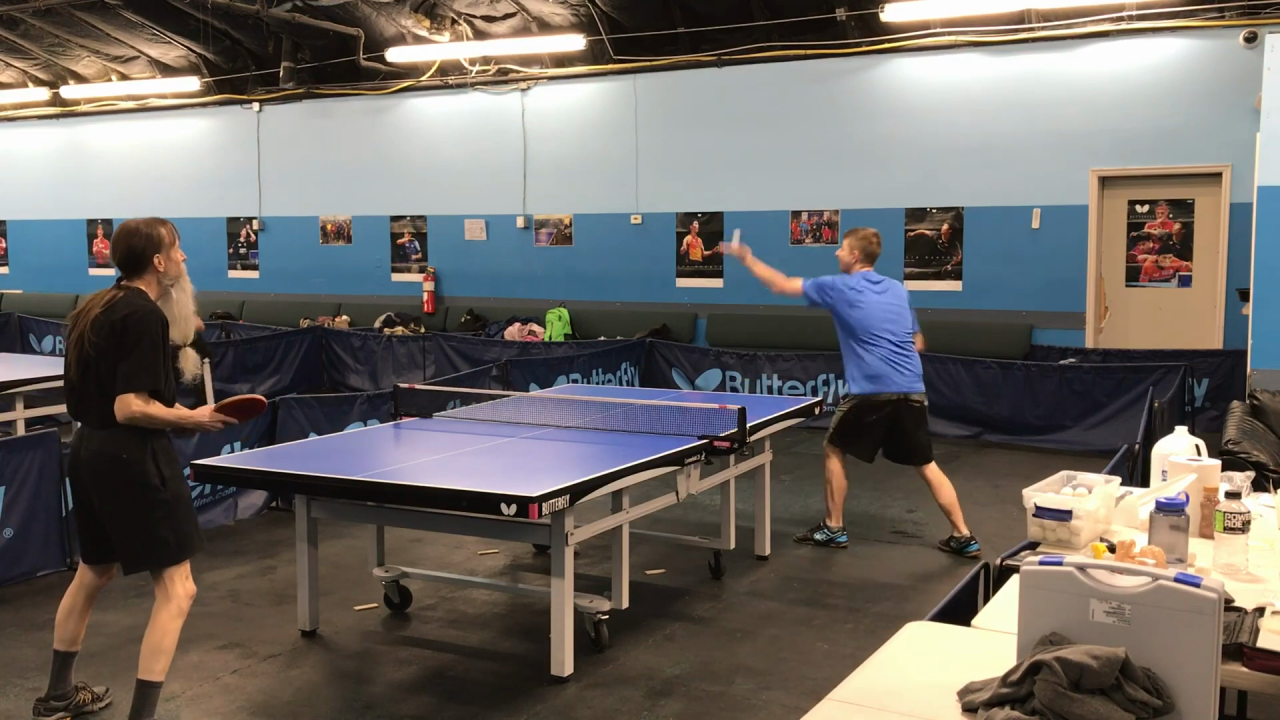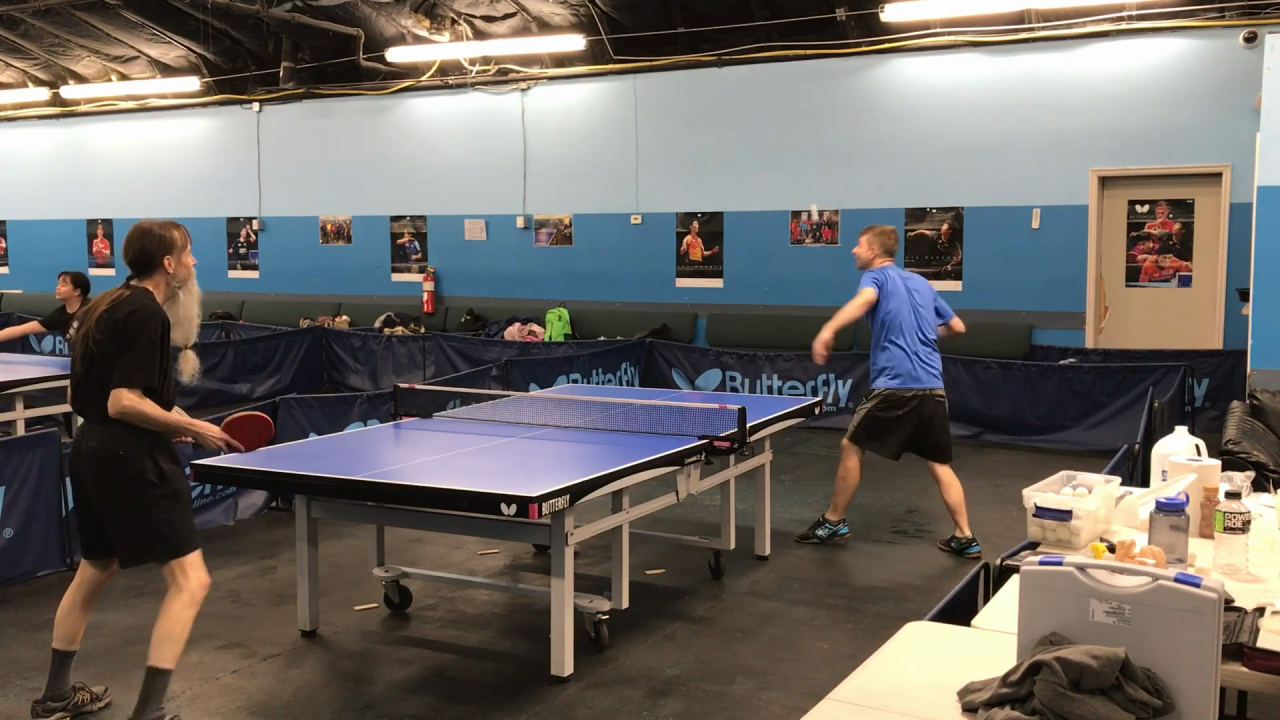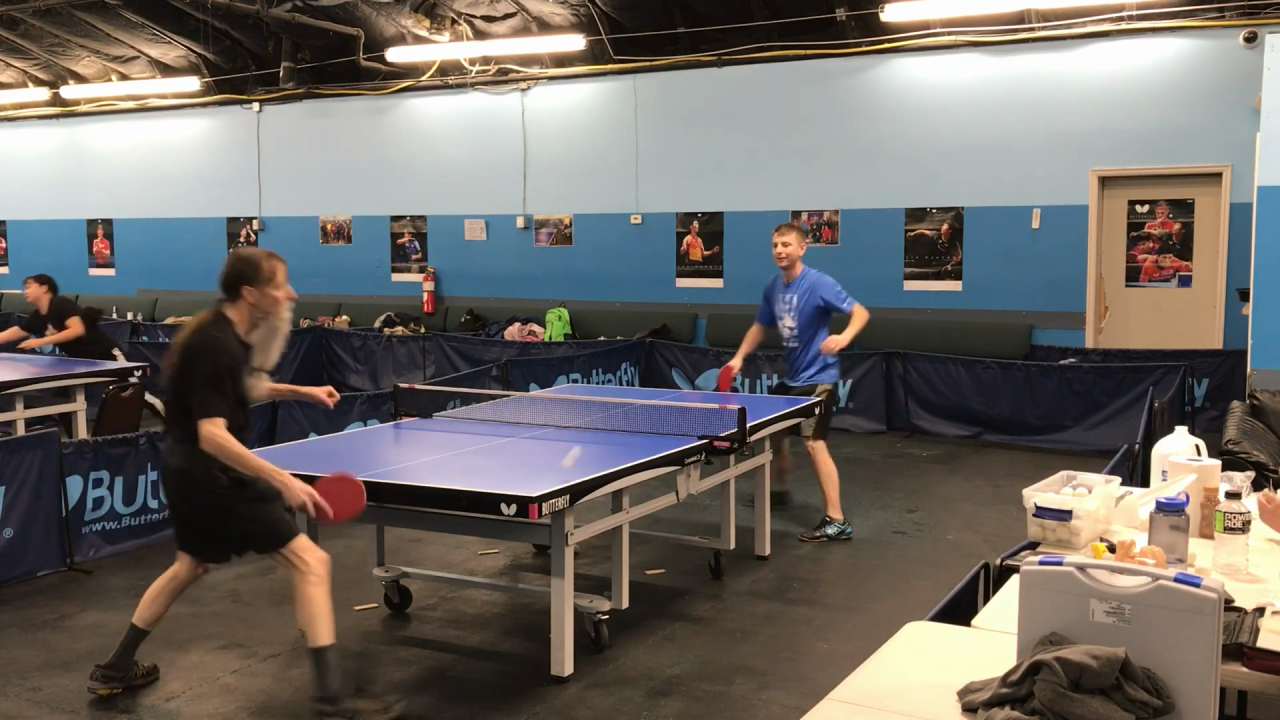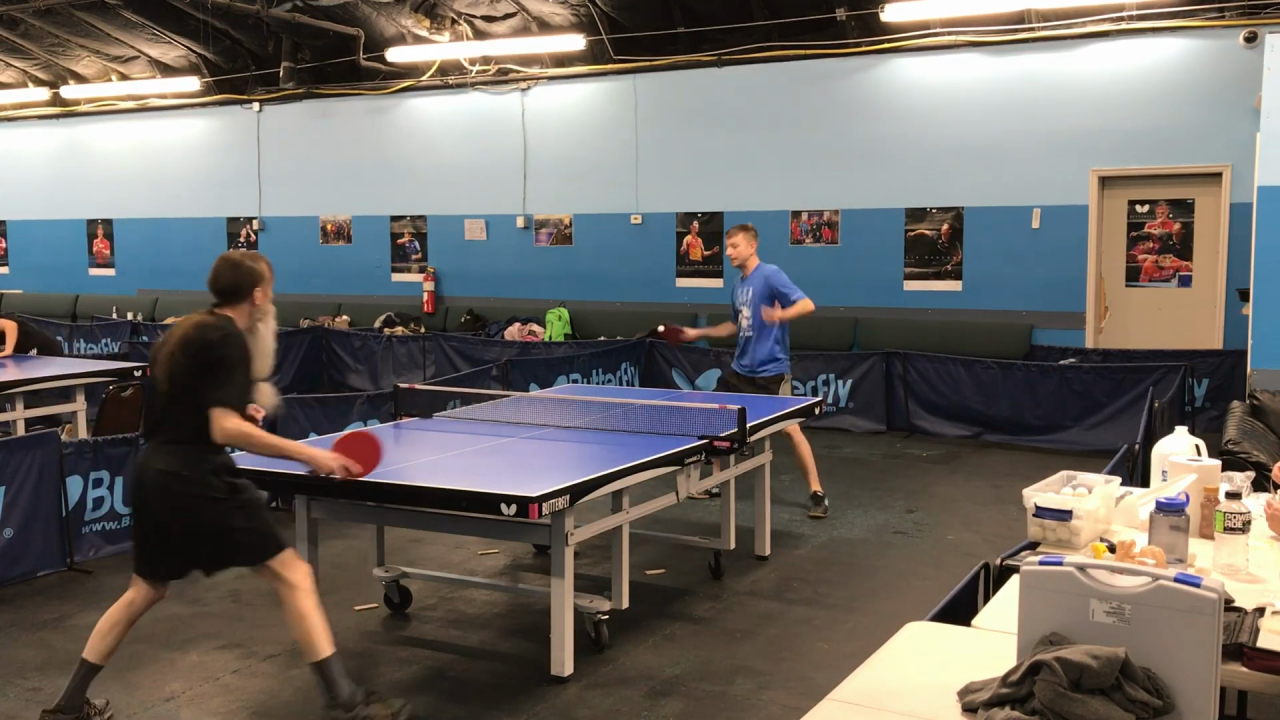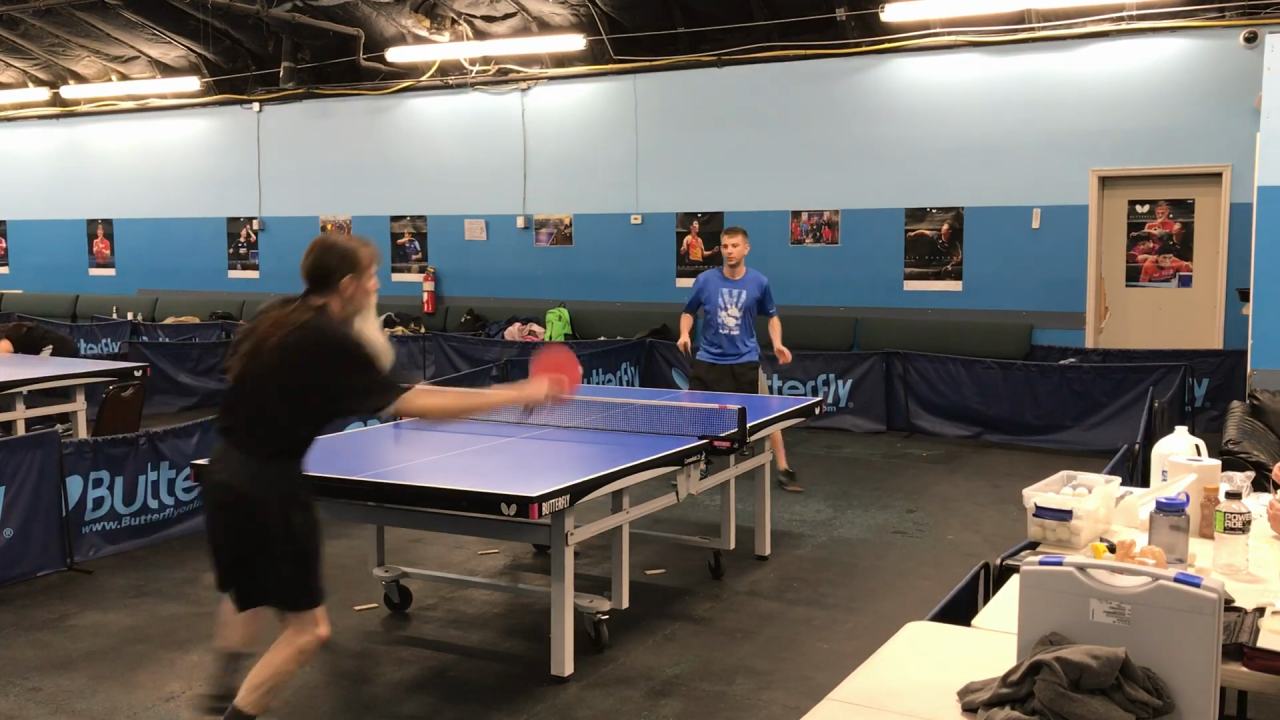
dt=0.7s
person 1, frame 1
left shoulder: (95, 309)
right shoulder: (144, 316)
right elbow: (131, 409)
left wrist: (170, 410)
right wrist: (191, 418)
left hip: (90, 451)
right hip: (132, 459)
left knee: (94, 571)
right knee: (176, 589)
person 1, frame 2
left shoulder: (107, 306)
right shoulder: (147, 315)
left elbow: (86, 392)
right elbow: (124, 403)
left wrist: (166, 419)
right wrist: (194, 427)
left hip: (93, 450)
right hip: (132, 458)
left knee: (94, 571)
right knee: (190, 581)
person 1, frame 3
left shoulder: (223, 331)
right shoulder: (217, 345)
right elbow: (213, 436)
left wrist: (302, 391)
right wrist: (282, 480)
left hip: (187, 468)
right hip: (210, 472)
left knee: (190, 563)
right knee: (311, 564)
left ankle: (116, 668)
person 1, frame 4
left shoulder: (183, 331)
right shoulder: (230, 341)
right elbow: (225, 430)
right wrist: (312, 454)
left hip: (153, 474)
right hip: (199, 480)
left knee: (145, 590)
right knee: (293, 576)
person 1, frame 5
left shoulder: (273, 319)
right shoulder: (330, 344)
right elbow: (414, 405)
right wrist: (517, 395)
left hip: (224, 476)
right hip: (262, 489)
left knee: (246, 591)
right knee: (307, 629)
person 2, frame 1
left shoulder: (839, 287)
right shoulder: (899, 289)
left elbow: (783, 285)
right elbow: (917, 343)
left wrist: (747, 259)
left hip: (872, 391)
right hip: (912, 389)
left knee: (834, 450)
right knee: (926, 465)
left ankle: (834, 528)
right ankle: (963, 537)
person 2, frame 2
left shoulder: (875, 275)
right shoulder: (922, 283)
left elbow: (862, 300)
right elbow: (957, 327)
left wrist: (827, 331)
left hip: (893, 384)
right hip: (932, 386)
left knee: (852, 447)
right knee: (939, 464)
left ankle: (833, 522)
right ankle: (965, 537)
person 2, frame 3
left shoulder: (818, 283)
right shoulder: (773, 286)
left elbow: (861, 313)
right elbow: (760, 325)
left wrist: (844, 337)
right wrist: (739, 357)
left hip: (817, 377)
right hip: (791, 377)
left knee: (813, 443)
left ankle: (836, 520)
right ankle: (782, 489)
person 2, frame 4
left shoulder: (769, 275)
right shoulder: (739, 283)
left elbow: (808, 305)
left wrist: (782, 316)
right wrist: (701, 332)
left hip: (772, 371)
right hip: (741, 369)
left knee: (789, 429)
left ankle: (817, 493)
right ankle: (715, 482)
person 2, frame 5
left shoulder: (759, 283)
right shoulder: (706, 280)
left elbow: (771, 317)
right elbow: (688, 312)
left wrist: (777, 344)
right wrist: (684, 334)
left hip: (745, 362)
right hip: (708, 360)
left ankle: (783, 469)
